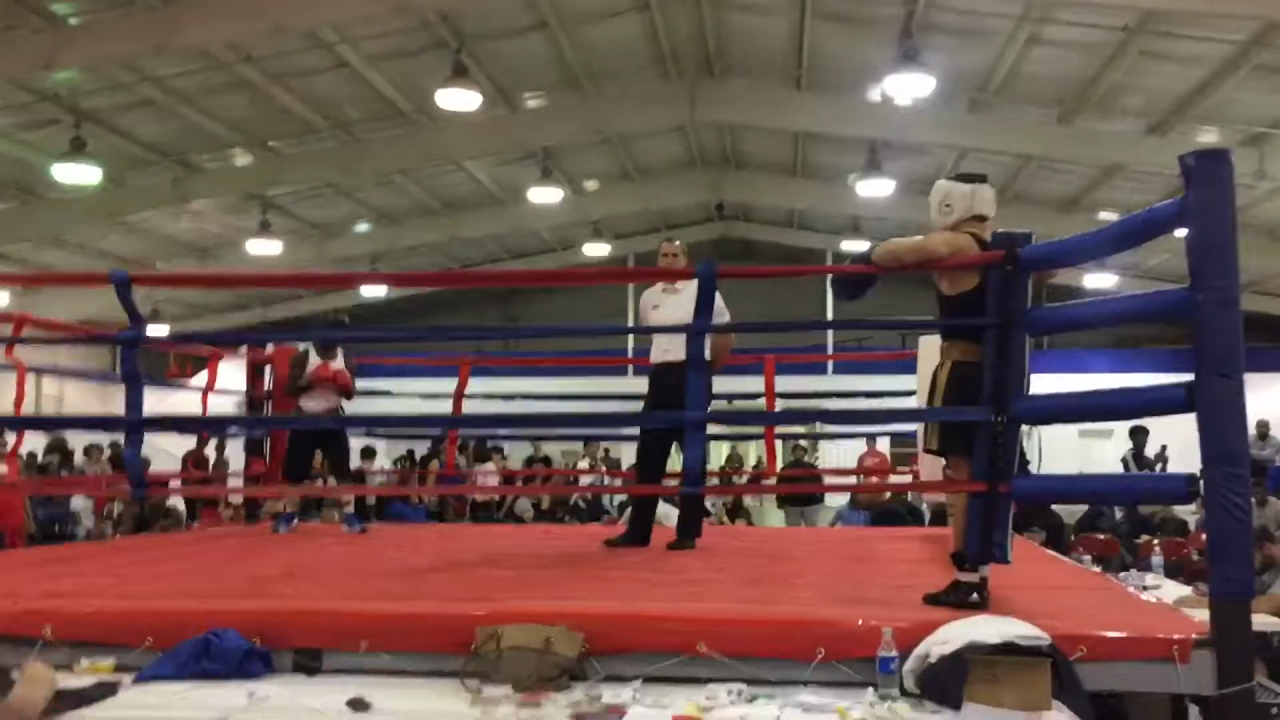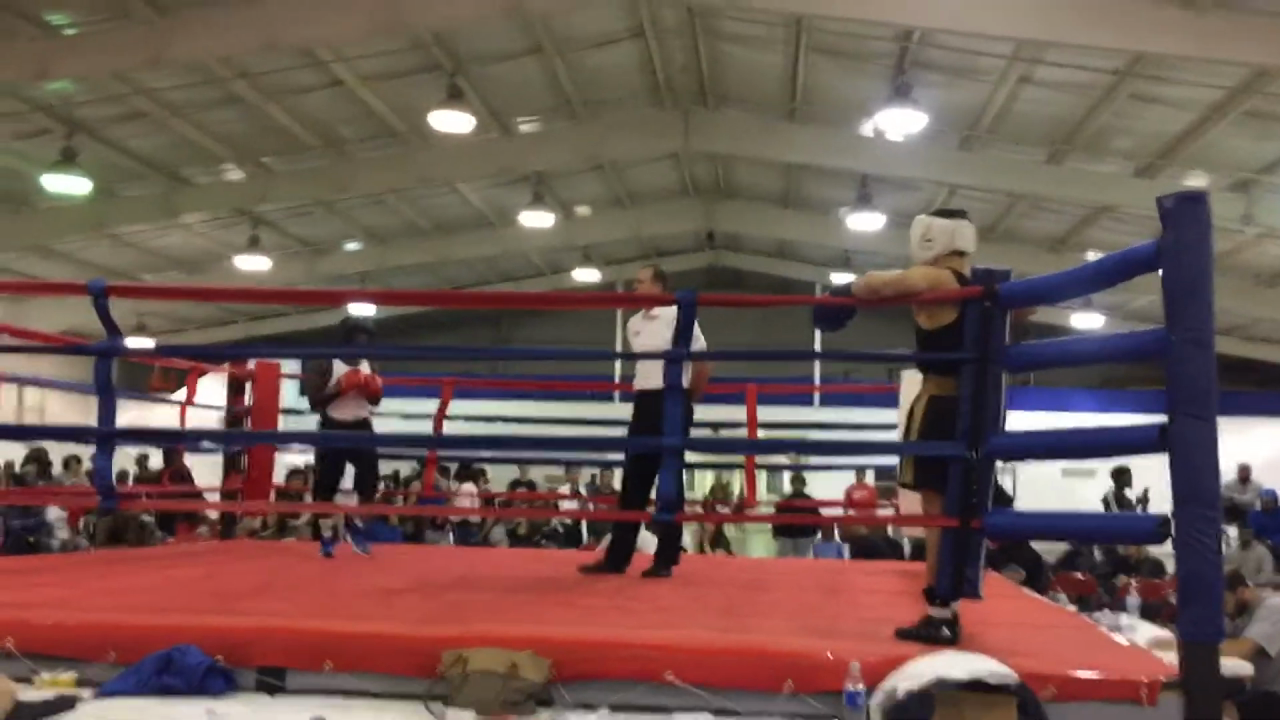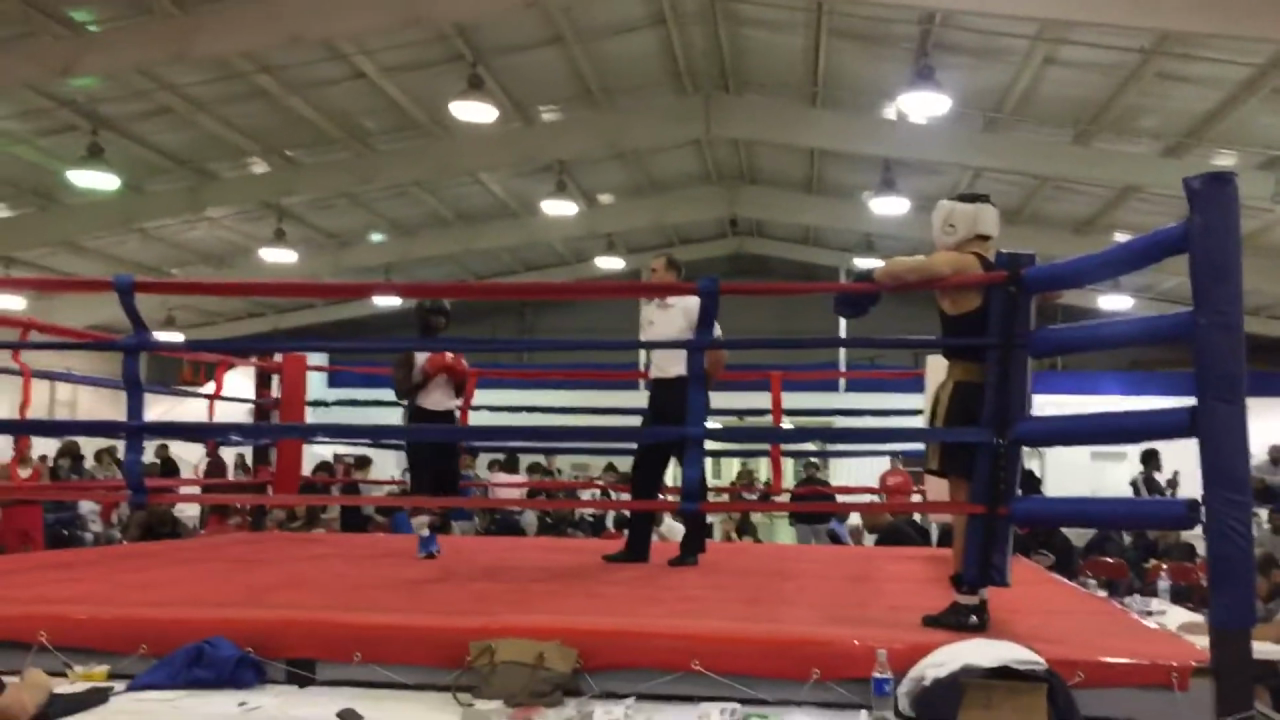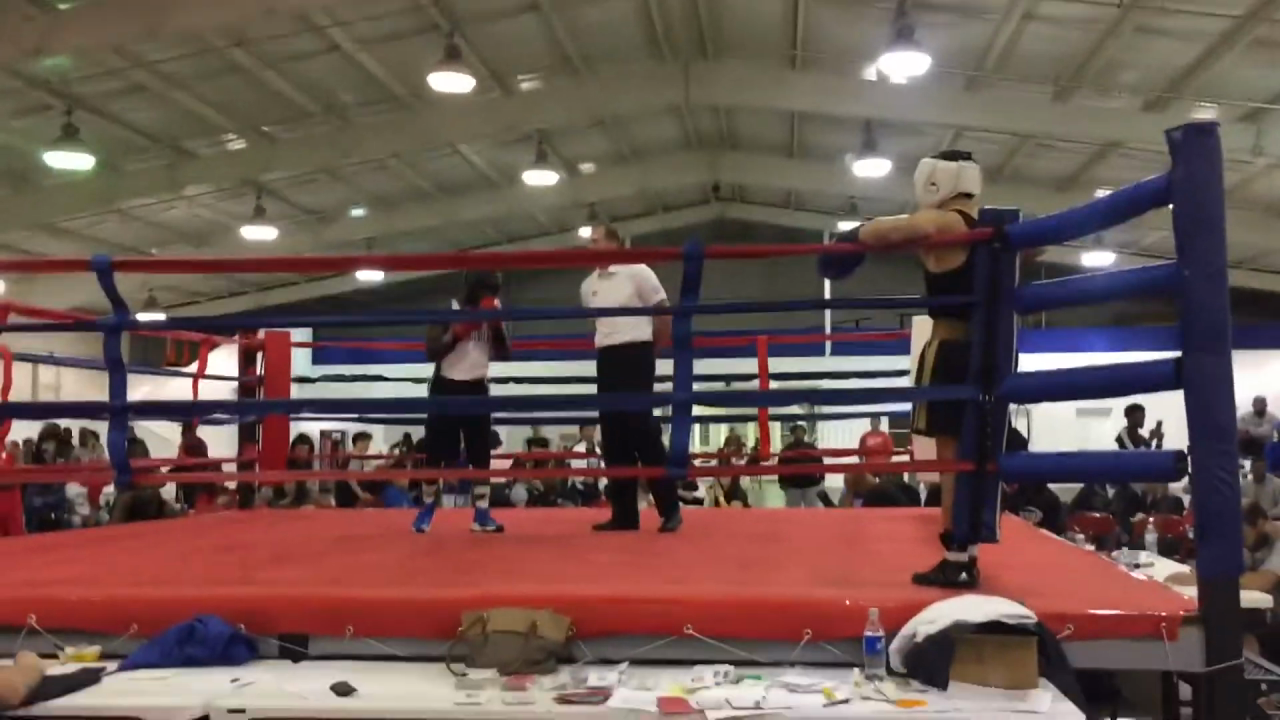
dt=1s
person 1, frame 1
left shoulder: (952, 245)
left elbow: (886, 253)
left wrist: (864, 264)
left hip: (961, 370)
left knee: (960, 471)
right knee: (980, 471)
left ankle: (967, 580)
right ankle: (976, 575)
person 1, frame 2
left shoulder: (932, 280)
left elbow: (873, 285)
left wrist: (842, 295)
left hip: (939, 405)
left knee: (936, 505)
left ankle: (938, 615)
right ankle: (946, 609)
person 1, frame 3
left shoulder: (955, 265)
left elbow: (891, 273)
left wrist: (864, 282)
left hip: (964, 392)
left knee: (964, 495)
left ankle: (967, 603)
right ankle: (975, 597)
person 1, frame 4
left shoulder: (939, 224)
left elbow: (875, 232)
left wrist: (850, 241)
left hip: (950, 351)
left knee: (952, 454)
left ankle: (956, 561)
right ankle: (967, 555)
person 2, frame 1
left shoulder: (702, 292)
right shoulder: (648, 297)
left elbow: (724, 336)
left wrist: (705, 369)
right wrist: (661, 362)
left hip: (690, 377)
right hip: (659, 377)
right knee: (649, 452)
left ankle: (688, 531)
right ankle: (638, 530)
person 2, frame 2
left shoulder: (679, 317)
right shoulder: (633, 323)
left elbow: (702, 364)
left wrist: (686, 398)
right wrist: (641, 391)
right hip: (644, 403)
right knee: (634, 478)
left ankle: (665, 559)
right ankle: (617, 556)
person 2, frame 3
left shoulder: (692, 305)
right shoulder: (647, 313)
left elbow: (717, 352)
right wrist: (657, 380)
left hip: (686, 392)
right hip: (659, 392)
right knee: (644, 467)
left ankle: (692, 548)
right ankle: (637, 546)
person 2, frame 4
left shoulder: (637, 271)
right shoulder: (588, 285)
left elbow: (663, 314)
left wrist: (651, 349)
right wrist: (605, 345)
left hip: (635, 353)
right hip: (605, 359)
left knee: (641, 428)
right knee: (613, 434)
left ankle: (669, 508)
right ankle: (624, 513)
person 3, frame 1
left shoulder: (345, 358)
right shoulder: (303, 356)
left elbow: (350, 393)
right elbow: (290, 390)
left wrist: (345, 383)
right wrist: (310, 381)
left hip: (331, 417)
right hip: (306, 417)
left knee: (342, 470)
right knee: (295, 472)
left ankle: (350, 518)
right ankle: (288, 515)
person 3, frame 2
left shoulder: (368, 365)
right shoulder: (325, 364)
left elbow: (374, 401)
right elbow: (314, 401)
left wrist: (374, 391)
right wrist: (340, 388)
left hip: (361, 427)
right hip: (334, 428)
left knee: (369, 483)
right knee: (325, 488)
left ankle: (355, 529)
right ankle: (327, 539)
person 3, frame 3
left shoulder: (451, 351)
right shoulder: (409, 351)
left elbow: (459, 393)
right elbow: (401, 392)
left wrist: (460, 376)
right wrist: (427, 372)
left hip: (447, 419)
right hip: (421, 419)
left knee: (448, 483)
right knee: (422, 482)
left ankle: (430, 527)
right ankle: (425, 539)
person 3, frame 4
left shoulder: (491, 315)
left elbow: (504, 354)
right elbow: (432, 352)
left wrist: (497, 325)
right wrist: (459, 331)
left hip: (475, 389)
right hip: (446, 388)
left knee: (481, 453)
right knee: (436, 452)
left ankle: (482, 514)
right ankle: (427, 507)
